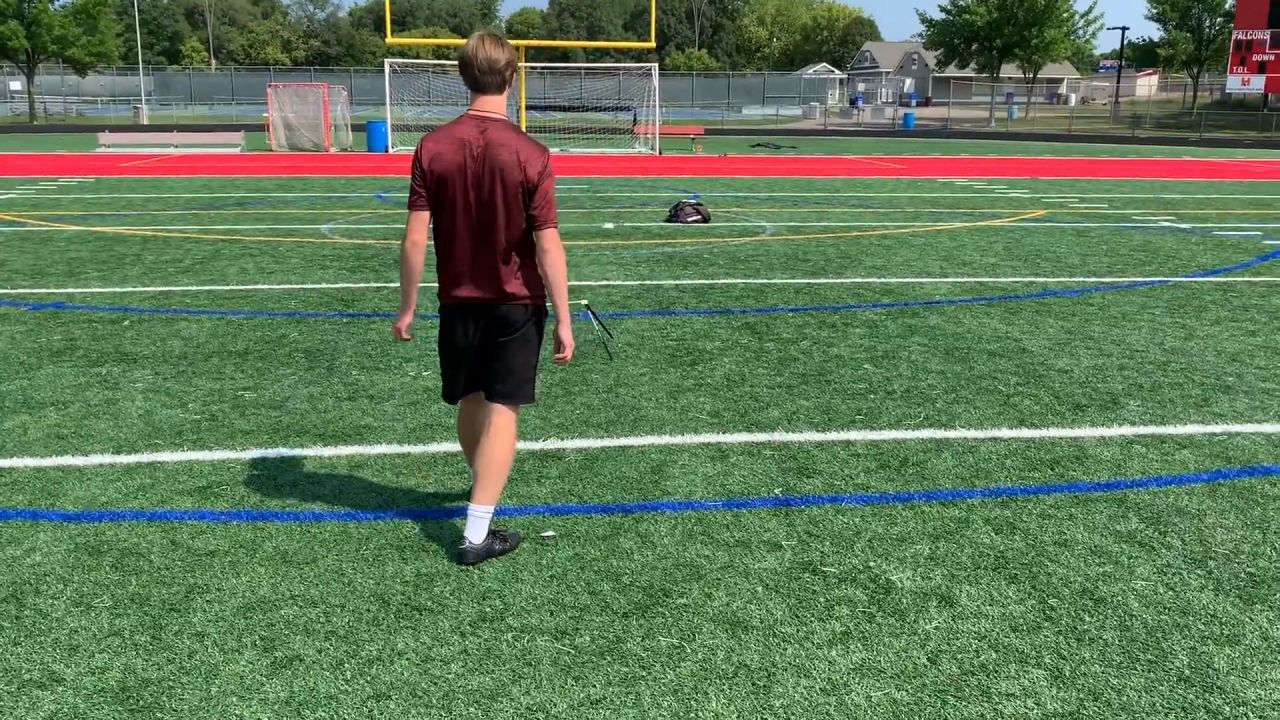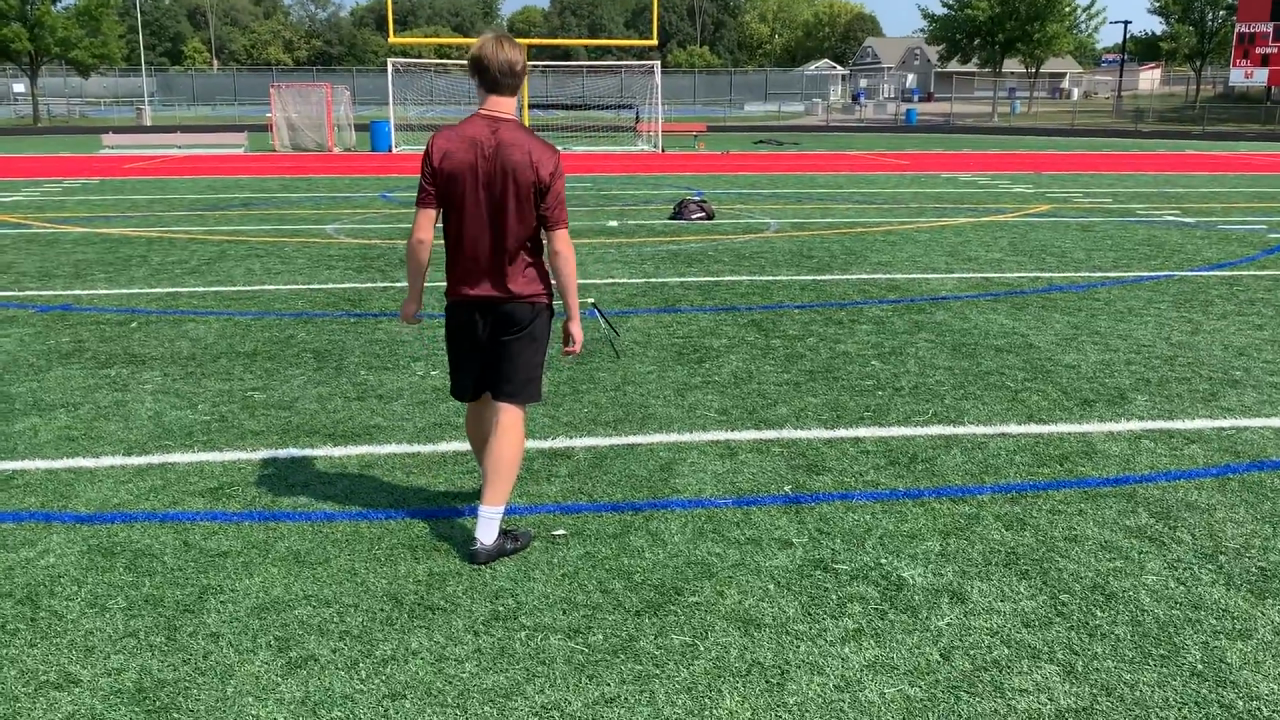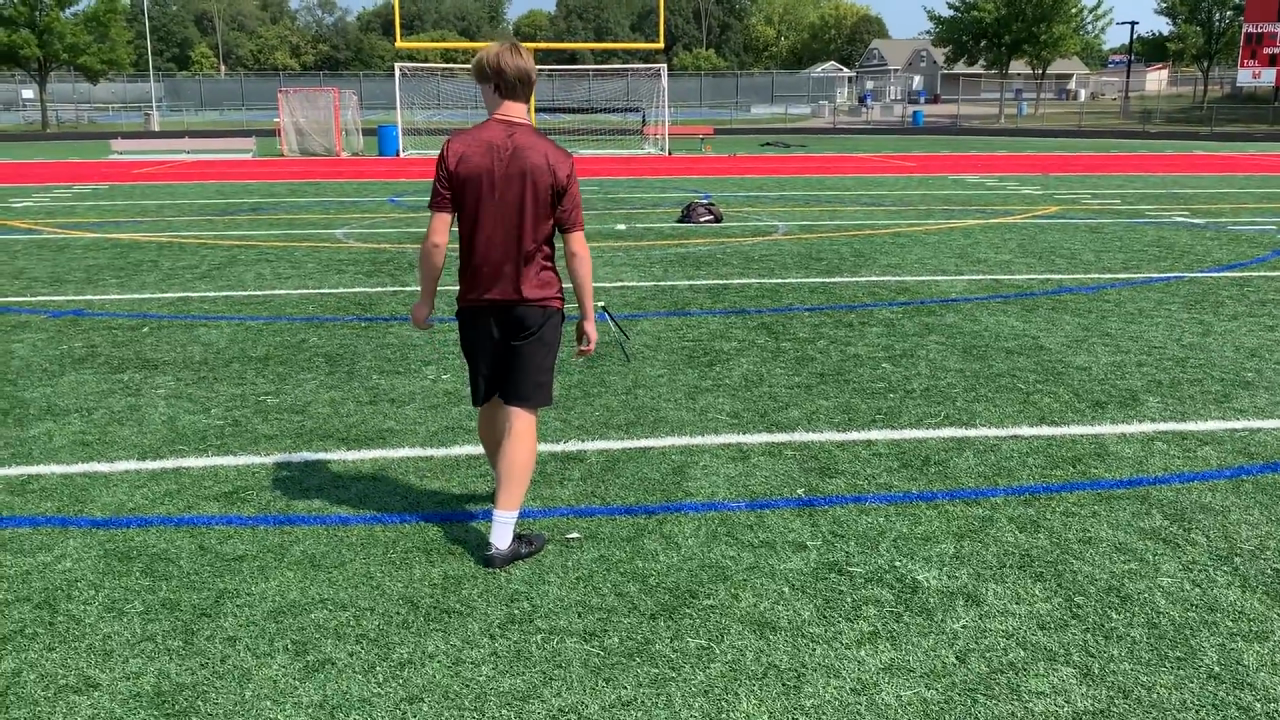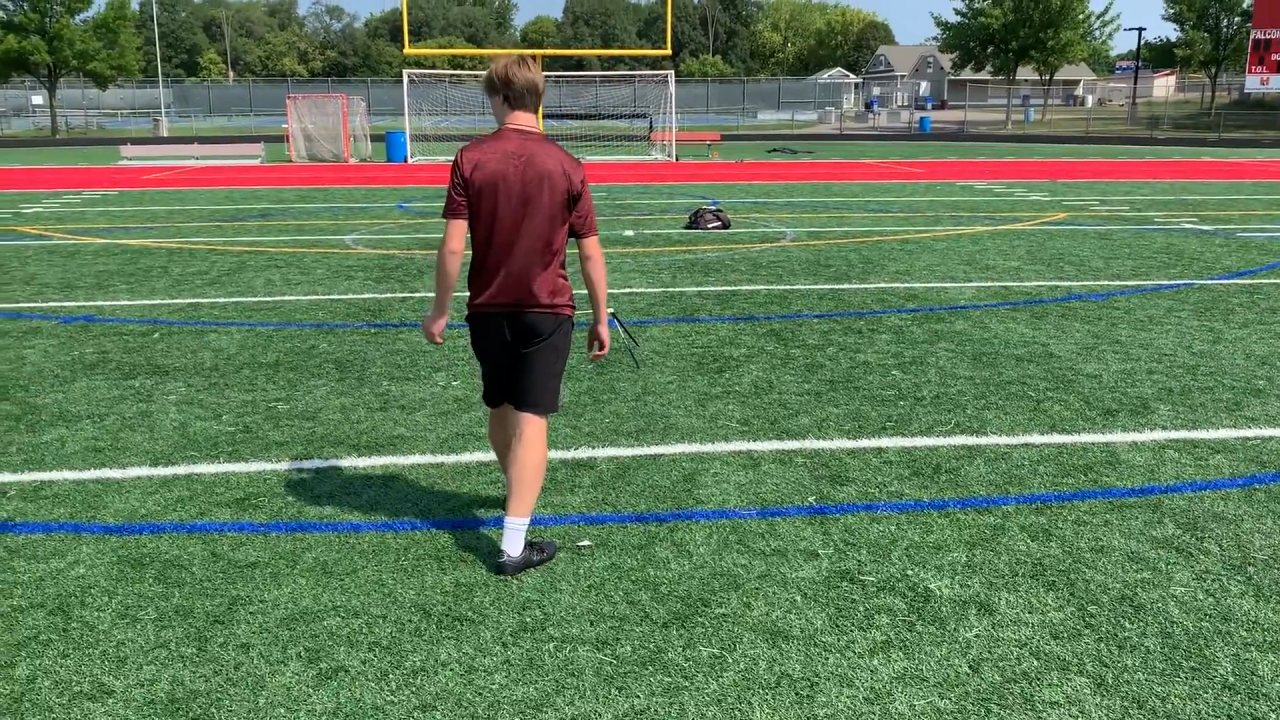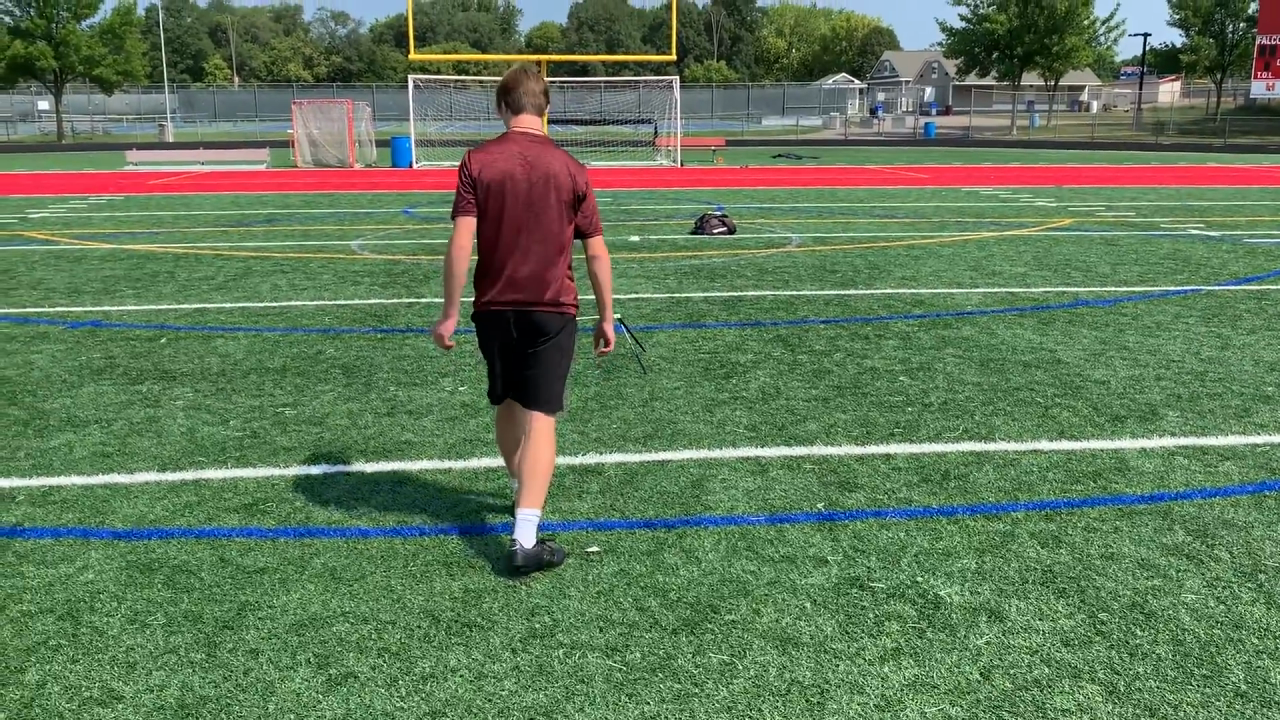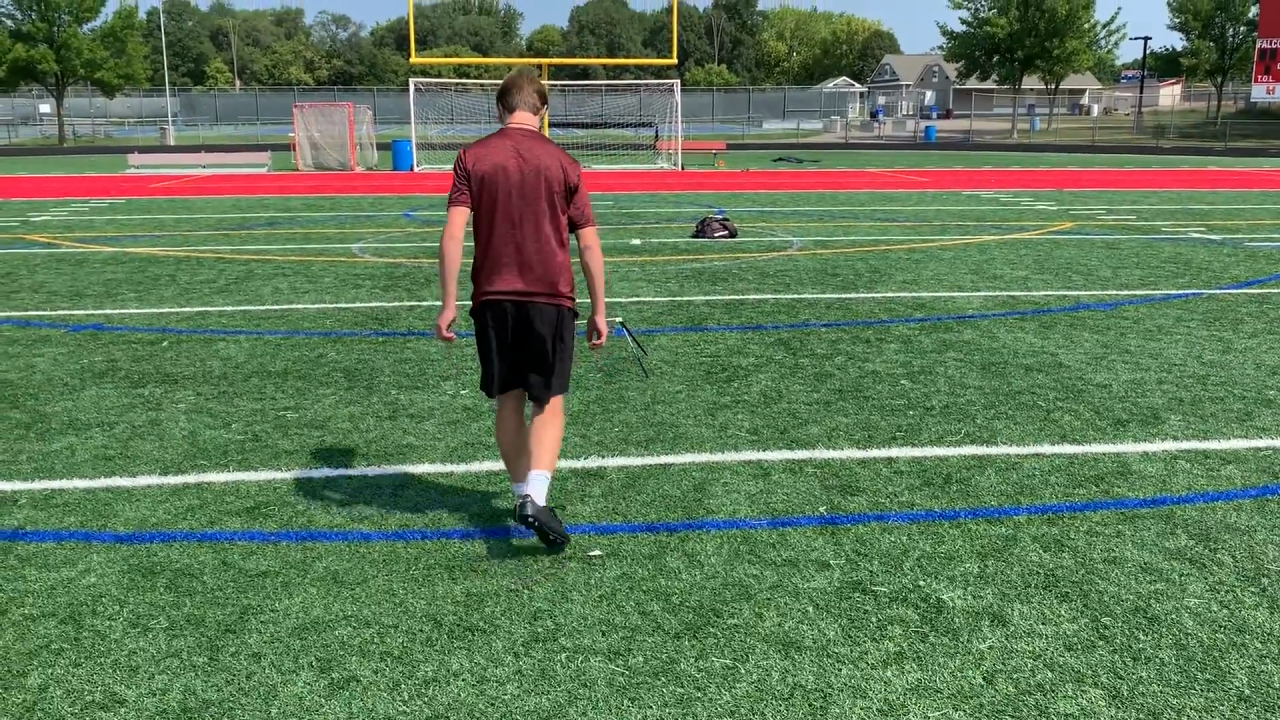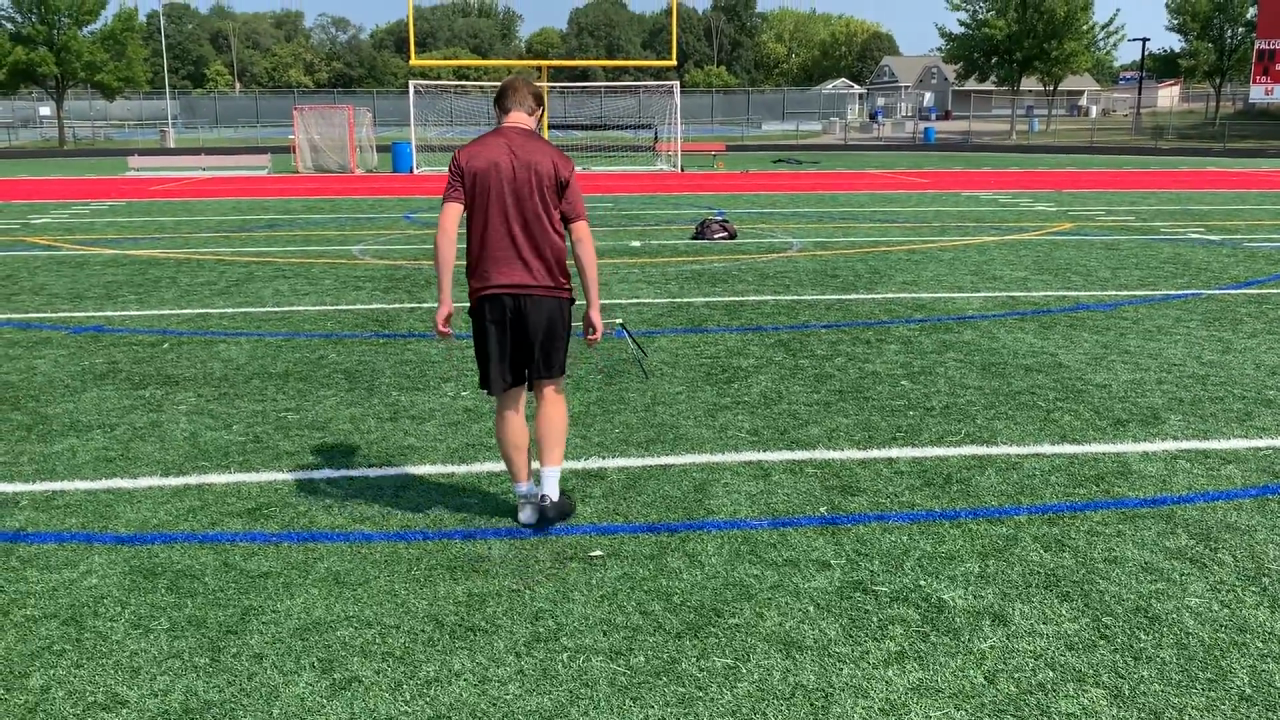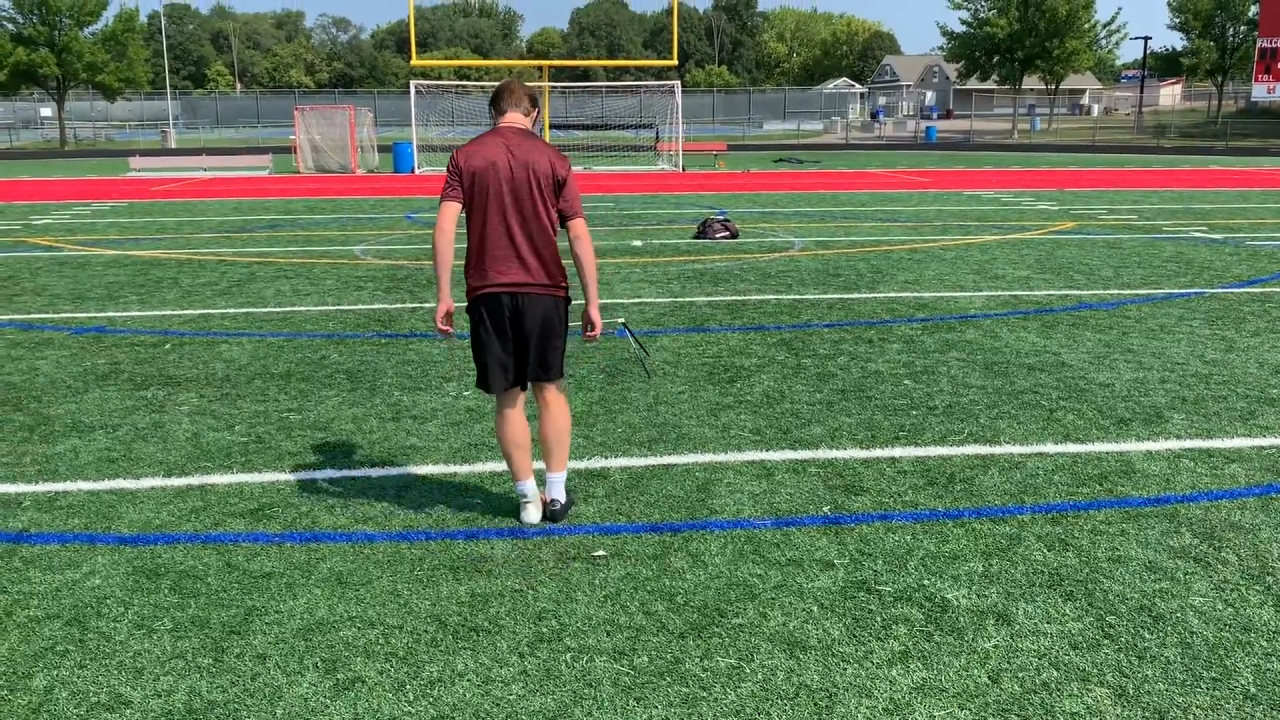
dt=0.2s
person 1, frame 1
left shoulder: (432, 147)
right shoulder: (531, 154)
left elbow: (415, 240)
right elbow: (548, 246)
left wrist: (407, 308)
right wrist: (563, 320)
left hip: (458, 303)
right hip: (517, 304)
left knee: (471, 401)
right knee: (501, 411)
left ankle: (481, 486)
right ankle: (477, 533)
person 1, frame 2
left shoulder: (443, 145)
right shoulder: (542, 156)
left elbow: (421, 236)
right elbow: (559, 246)
left wrist: (414, 296)
right wrist: (573, 316)
left hip: (465, 301)
right hip: (524, 302)
left knee: (479, 402)
right knee: (508, 410)
left ankle: (491, 487)
right ankle: (488, 533)
person 1, frame 3
left shoulder: (457, 149)
right shoulder: (556, 159)
left elbow: (436, 238)
right elbow: (575, 248)
left wrist: (426, 298)
right wrist: (588, 316)
left hip: (477, 304)
right hip: (536, 306)
left knee: (491, 404)
right knee: (521, 415)
left ankle: (504, 490)
right ankle: (503, 538)
person 1, frame 4
left shoulder: (471, 158)
right shoulder: (567, 167)
left elbow: (452, 246)
right elbow: (590, 252)
left wrist: (440, 310)
right wrist: (601, 319)
left hip: (488, 309)
right hip: (547, 312)
left knee: (501, 407)
right knee: (531, 422)
left ankle: (514, 494)
right ankle: (514, 545)
person 1, frame 5
left shoulder: (478, 161)
right shoulder: (571, 169)
left elbow: (461, 244)
right elbow: (596, 252)
left wrist: (449, 313)
right wrist: (606, 317)
left hip: (494, 308)
right hip: (552, 310)
left knee: (508, 405)
right knee: (540, 421)
left ankle: (522, 496)
right ankle: (525, 539)
person 1, frame 6
left shoulder: (473, 157)
right shoulder: (563, 163)
left elbow: (453, 234)
right elbow: (589, 244)
left wrist: (448, 304)
right wrist: (598, 309)
left hip: (493, 299)
right hip: (551, 299)
left knee: (508, 401)
right knee: (548, 403)
left ankle: (522, 495)
right ankle: (536, 497)
person 1, frame 7
left shoulder: (468, 156)
right shoulder: (555, 160)
left elbow: (446, 229)
right elbow: (581, 237)
left wrist: (444, 299)
right wrist: (593, 304)
left hip: (490, 294)
right hip: (548, 292)
left knee: (509, 398)
right knee: (550, 389)
left ankle: (525, 499)
right ankle: (549, 490)
person 1, frame 8
left shoulder: (465, 156)
right shoulder: (552, 159)
left elbow: (444, 227)
right elbow: (578, 234)
left wrist: (443, 296)
right wrist: (592, 302)
left hip: (488, 293)
right hip: (545, 292)
left knee: (509, 399)
right knee: (550, 391)
left ankle: (529, 498)
right ankle: (555, 493)
